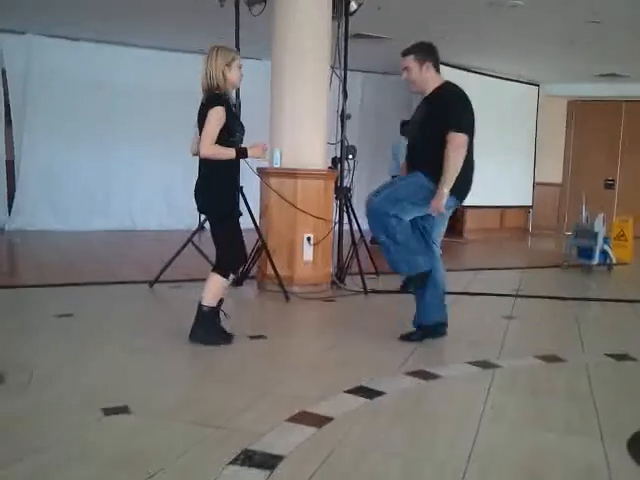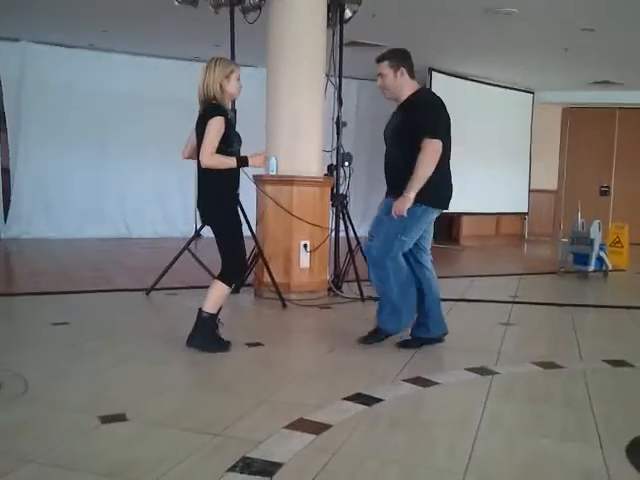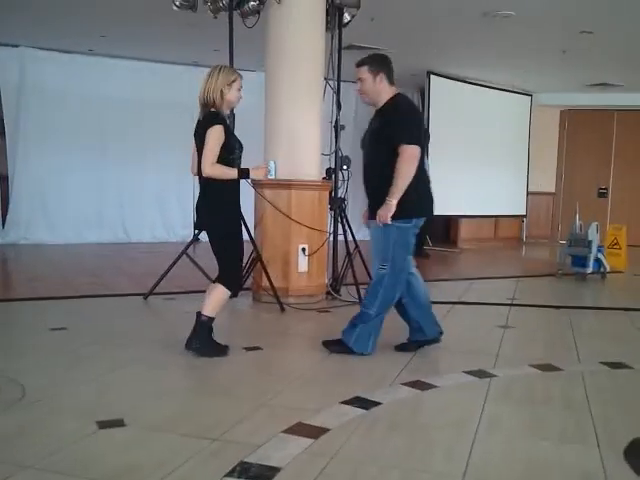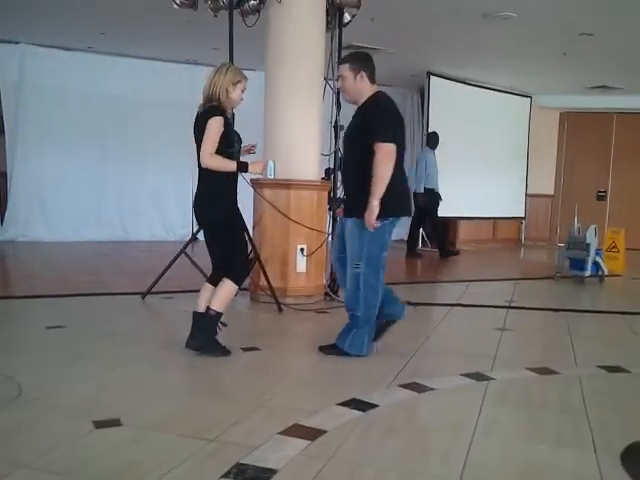
dt=0.2s
person 1, frame 1
left shoulder: (452, 98)
right shoulder: (428, 102)
left elbow: (457, 145)
left wrist: (444, 190)
right wrist: (401, 184)
left hip: (438, 186)
right hip: (425, 182)
left knee: (378, 206)
right knee: (426, 251)
left ankle: (415, 267)
right ankle: (432, 320)
person 1, frame 2
left shoulder: (427, 104)
right shoulder: (404, 108)
left elbow: (432, 151)
left wrist: (407, 194)
right wrist: (398, 195)
left hip: (420, 197)
right hip: (408, 197)
left knee: (379, 250)
right knee: (415, 260)
left ankle: (394, 319)
right ankle: (429, 329)
person 1, frame 3
left shoulder: (402, 110)
right shoulder: (383, 113)
left elbow: (409, 157)
left wrist: (391, 202)
right wrist: (380, 204)
left hip: (399, 208)
right hip: (385, 207)
left knee: (386, 272)
right knee: (400, 270)
left ankle: (358, 339)
right ankle: (425, 330)
person 1, frame 4
left shoulder: (380, 108)
right shoulder: (366, 110)
left elbow: (385, 155)
left wrist: (374, 203)
right wrist: (352, 203)
left hip: (374, 207)
right hip: (357, 205)
left knee: (362, 272)
right knee: (344, 264)
left ankle: (355, 341)
right ankle: (386, 310)
person 2, frame 1
left shoulder: (212, 102)
right shoulder: (219, 103)
left elbow: (196, 148)
right elbow: (206, 149)
left wrist: (235, 149)
right wrist: (245, 152)
left hip: (218, 190)
right hip: (217, 192)
left knee: (234, 256)
right knee: (229, 258)
left ankle: (208, 318)
right ankle: (203, 325)
person 2, frame 2
left shoulder: (210, 113)
right shoulder: (218, 114)
left elbow: (189, 153)
right elbow: (207, 158)
right wrist: (246, 160)
left hip: (217, 199)
right hip: (219, 201)
left knee: (233, 265)
right knee: (234, 268)
left ankle: (206, 328)
right ankle: (201, 332)
person 2, frame 3
left shoulder: (205, 120)
right shoulder: (216, 122)
left elbow: (195, 168)
right elbow: (209, 168)
left wrist: (235, 167)
right wrist: (248, 173)
left hip: (214, 208)
right hip: (221, 209)
left knee: (227, 271)
right knee: (232, 274)
left ankle: (201, 333)
right ankle: (199, 335)
person 2, frame 4
left shoulder: (206, 114)
right shoulder: (216, 114)
right elbow: (207, 159)
left wrist: (238, 152)
right wrist: (245, 166)
left hip: (211, 203)
right hip: (218, 205)
left knee: (221, 269)
right knee: (240, 267)
left ankle: (199, 331)
right ankle: (205, 331)
